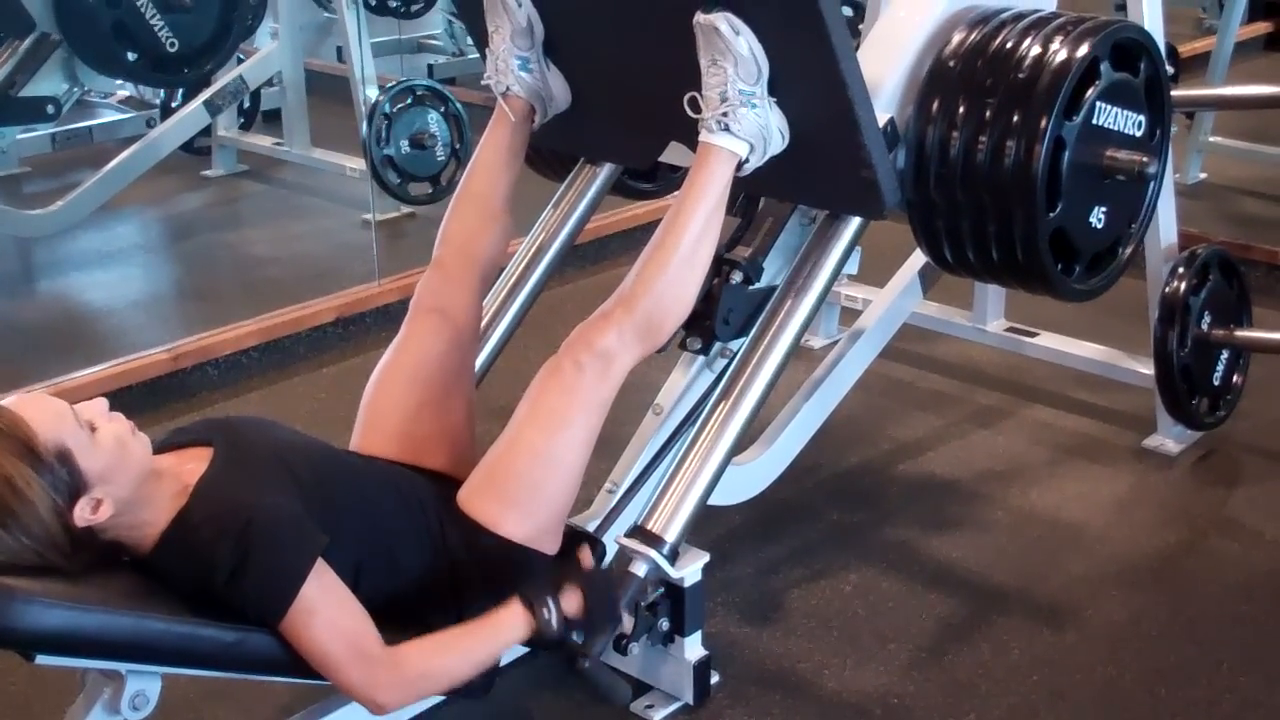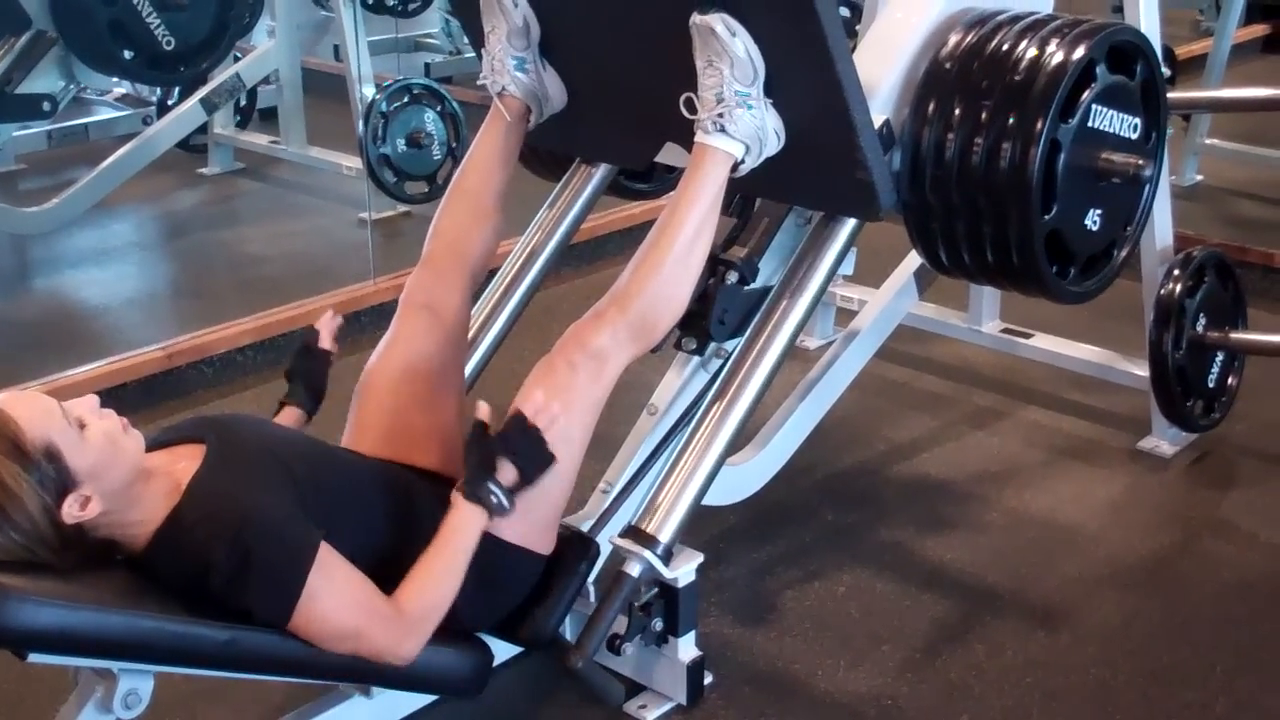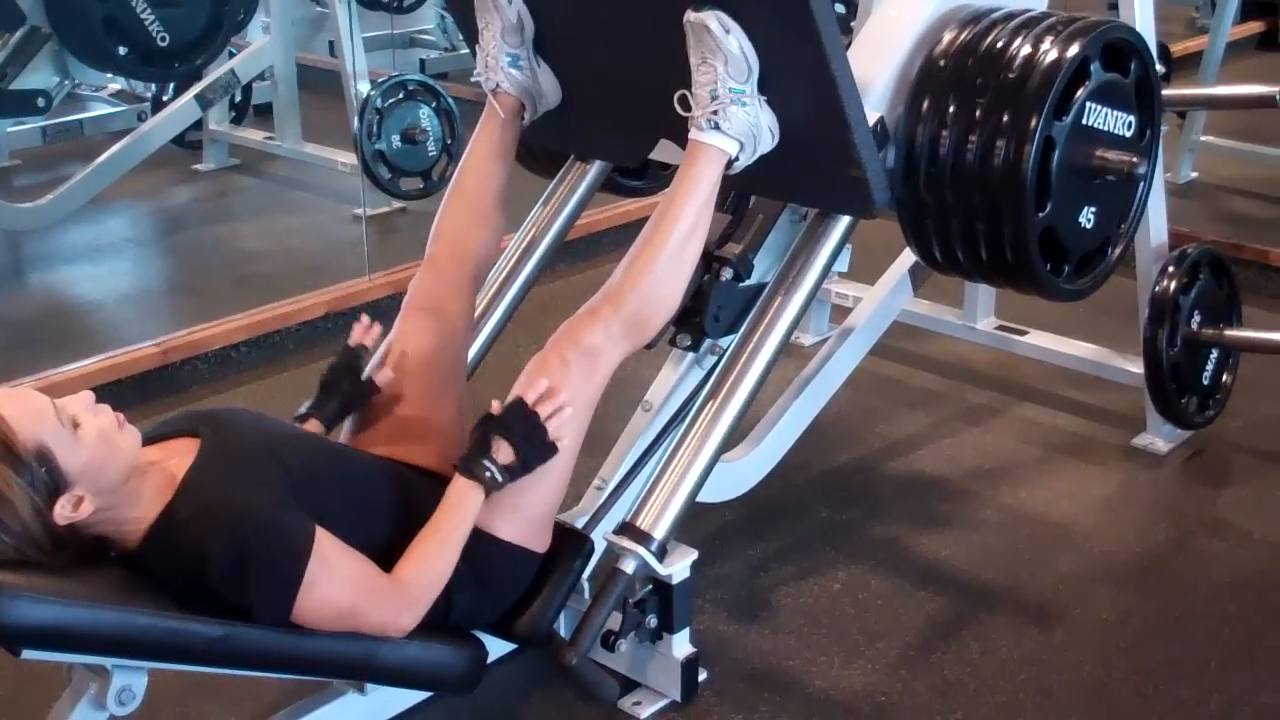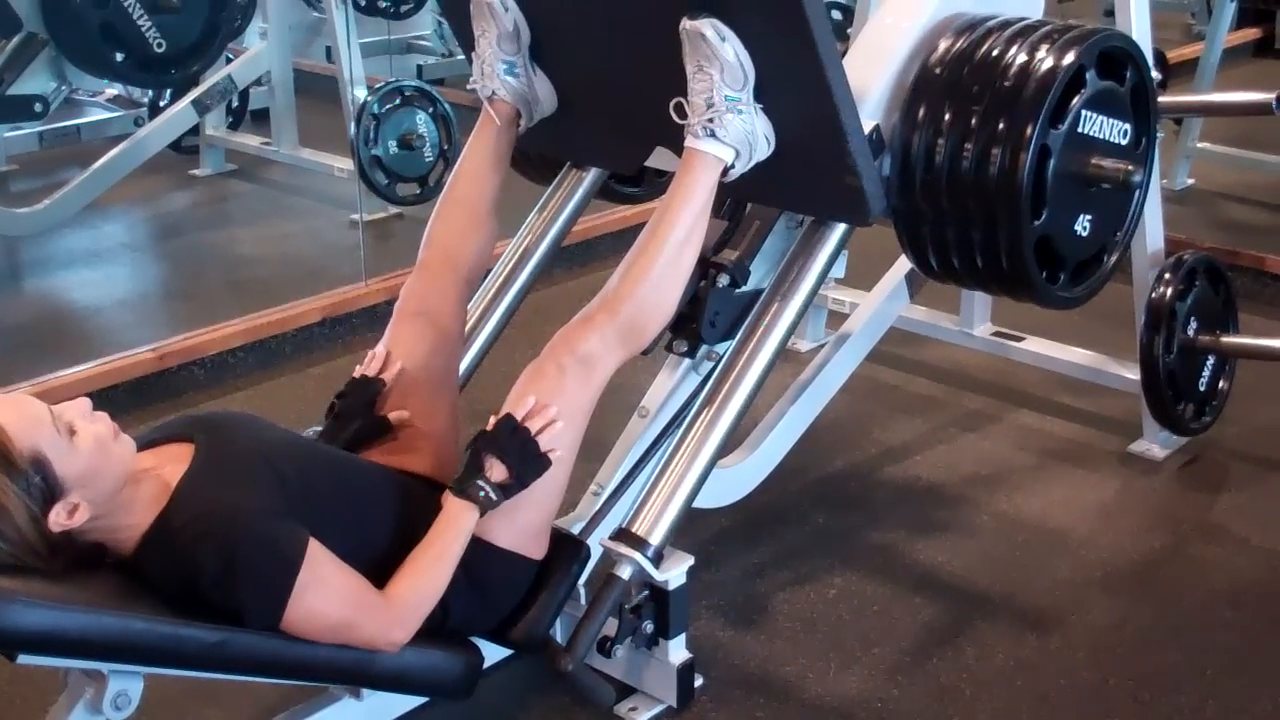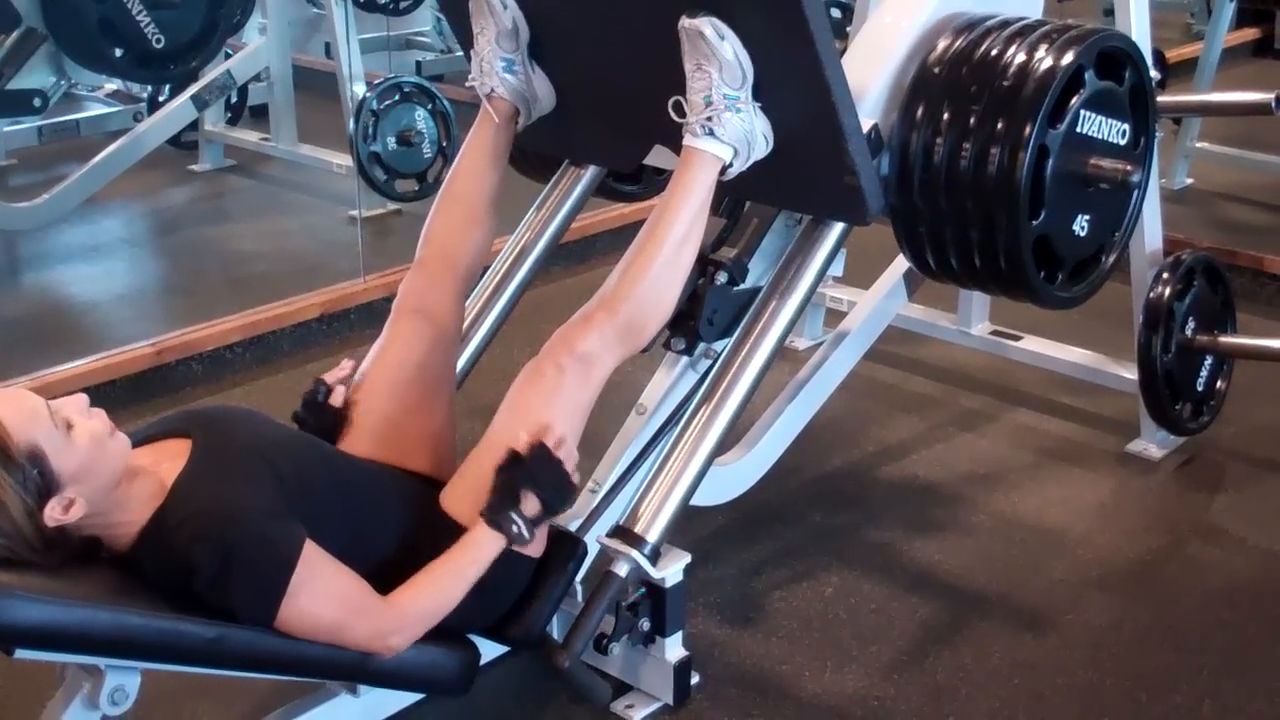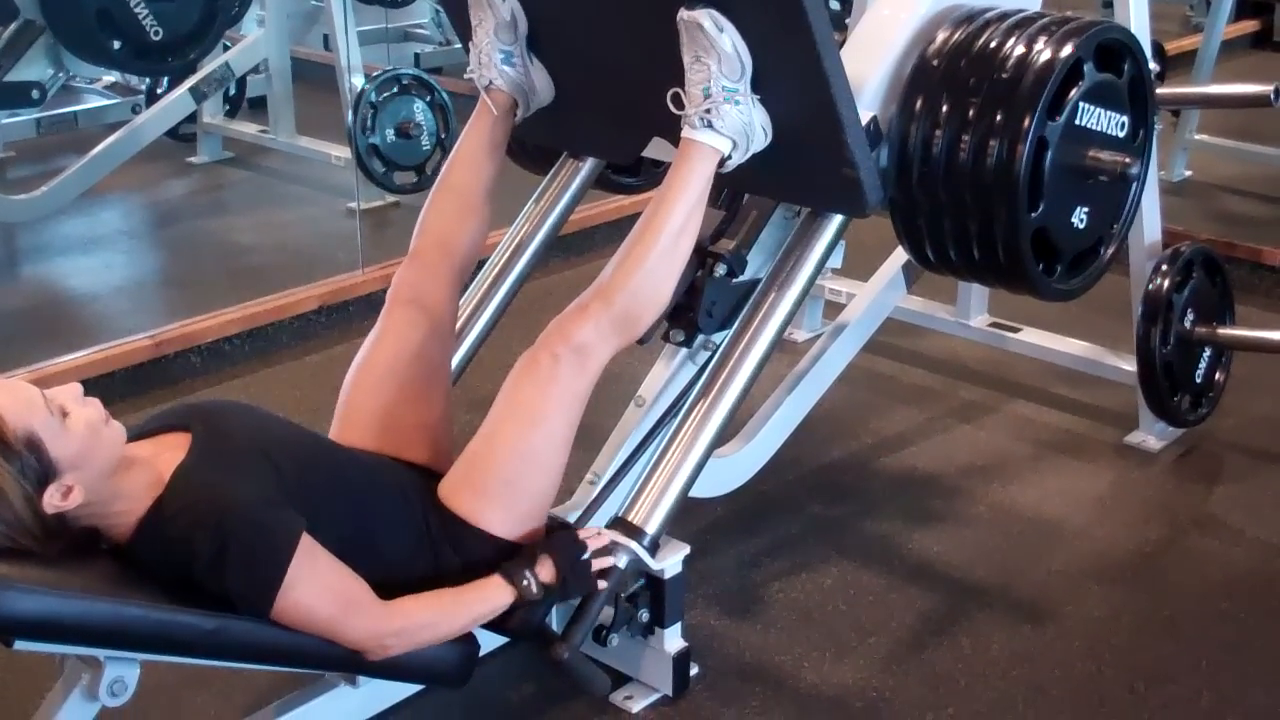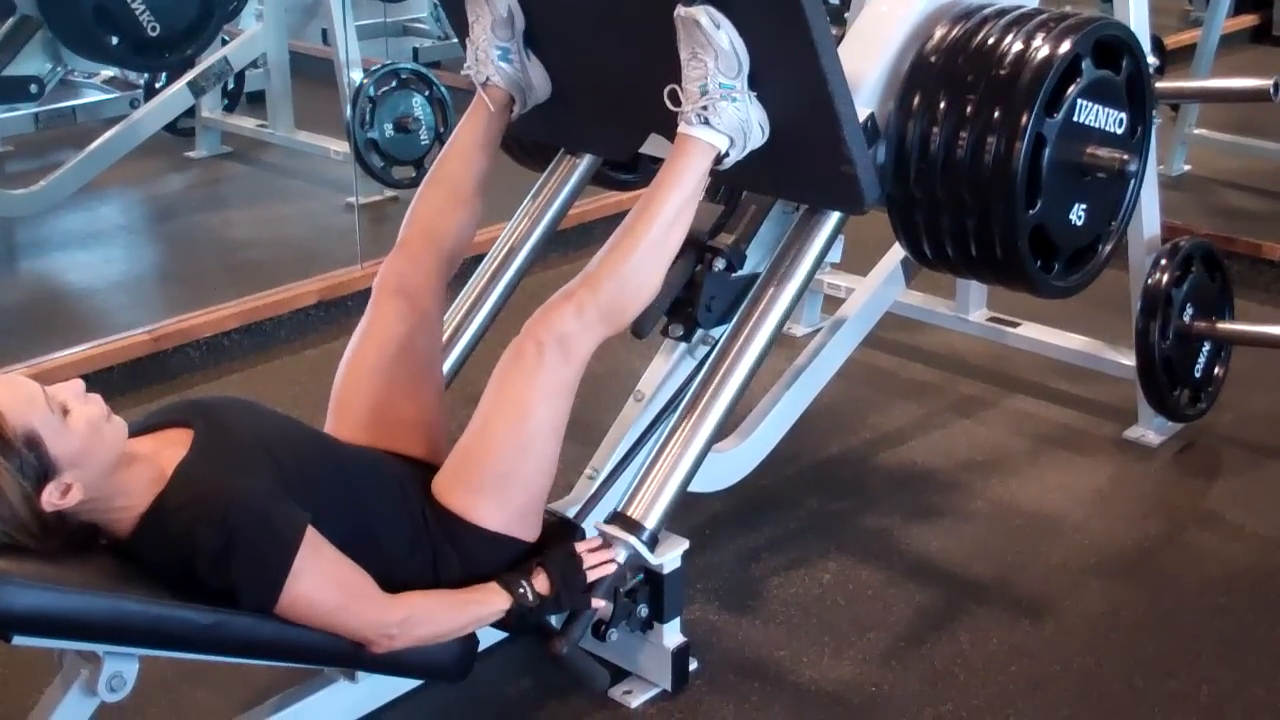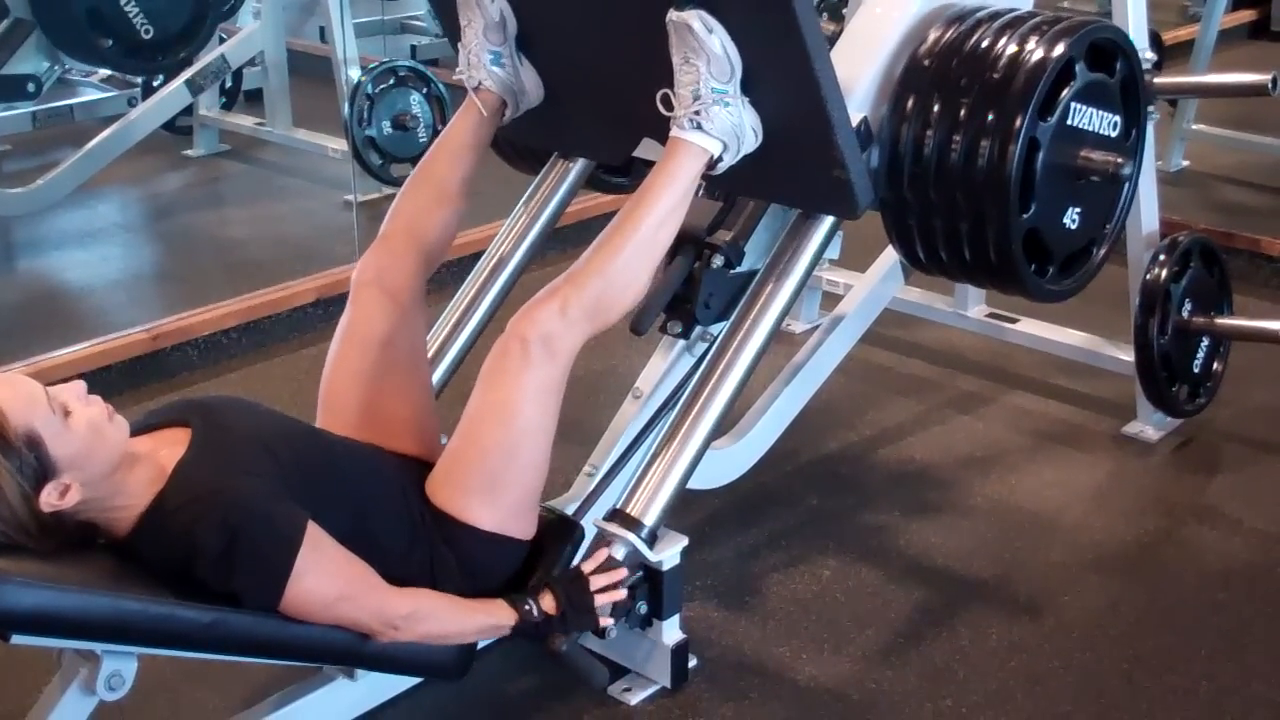
dt=0.2s
person 1, frame 1
left shoulder: (157, 472)
right shoulder: (241, 535)
right wrist: (537, 611)
left hip: (397, 497)
right hip: (462, 558)
left knee: (446, 294)
right knee: (602, 345)
left ankle: (519, 97)
right ankle: (728, 138)
person 1, frame 2
left shoulder: (152, 461)
right shoulder: (234, 536)
right elbow: (397, 635)
left wrist: (297, 399)
right wrist: (485, 490)
left hip: (392, 498)
right hip: (467, 565)
left knee: (434, 292)
right knee: (595, 345)
left ankle: (515, 95)
right ankle: (725, 137)
person 1, frame 3
left shoulder: (147, 460)
right shoulder: (224, 531)
right elbow: (394, 608)
left wrist: (326, 411)
right wrist: (485, 474)
left hip: (395, 495)
right hip: (460, 567)
left knee: (441, 289)
right knee: (588, 341)
left ankle: (510, 93)
right ankle: (719, 134)
person 1, frame 4
left shoulder: (137, 472)
right shoulder: (219, 537)
right elbow: (386, 624)
left wrist: (340, 430)
right wrist: (481, 493)
left hip: (390, 501)
right hip: (459, 573)
left knee: (432, 295)
right knee: (583, 349)
left ankle: (506, 101)
right ankle: (714, 142)
person 1, frame 5
left shoulder: (135, 466)
right shoulder: (217, 535)
right elbow: (382, 630)
left wrist: (312, 426)
right wrist: (511, 520)
left hip: (387, 495)
right hip: (442, 552)
left knee: (429, 294)
right knee: (582, 346)
left ankle: (504, 97)
right ankle: (714, 140)
person 1, frame 6
left shoulder: (131, 463)
right shoulder: (217, 524)
right elbow: (377, 634)
right wrist: (530, 579)
left hip: (384, 483)
right hip: (447, 548)
left knee: (424, 284)
right knee: (578, 336)
left ankle: (502, 93)
right ankle: (710, 136)
person 1, frame 7
left shoulder: (133, 455)
right shoulder: (220, 519)
right elbow: (382, 626)
right wrist: (533, 590)
left hip: (383, 479)
right hip: (447, 547)
left knee: (409, 277)
right knee: (561, 329)
left ankle: (499, 89)
right ankle: (707, 131)
person 1, frame 8
left shoulder: (133, 457)
right shoulder: (220, 519)
right elbow: (388, 618)
right wrist: (541, 611)
left hip: (382, 481)
right hip: (449, 550)
left knee: (386, 275)
right knee: (545, 327)
left ankle: (491, 95)
right ankle: (699, 137)
